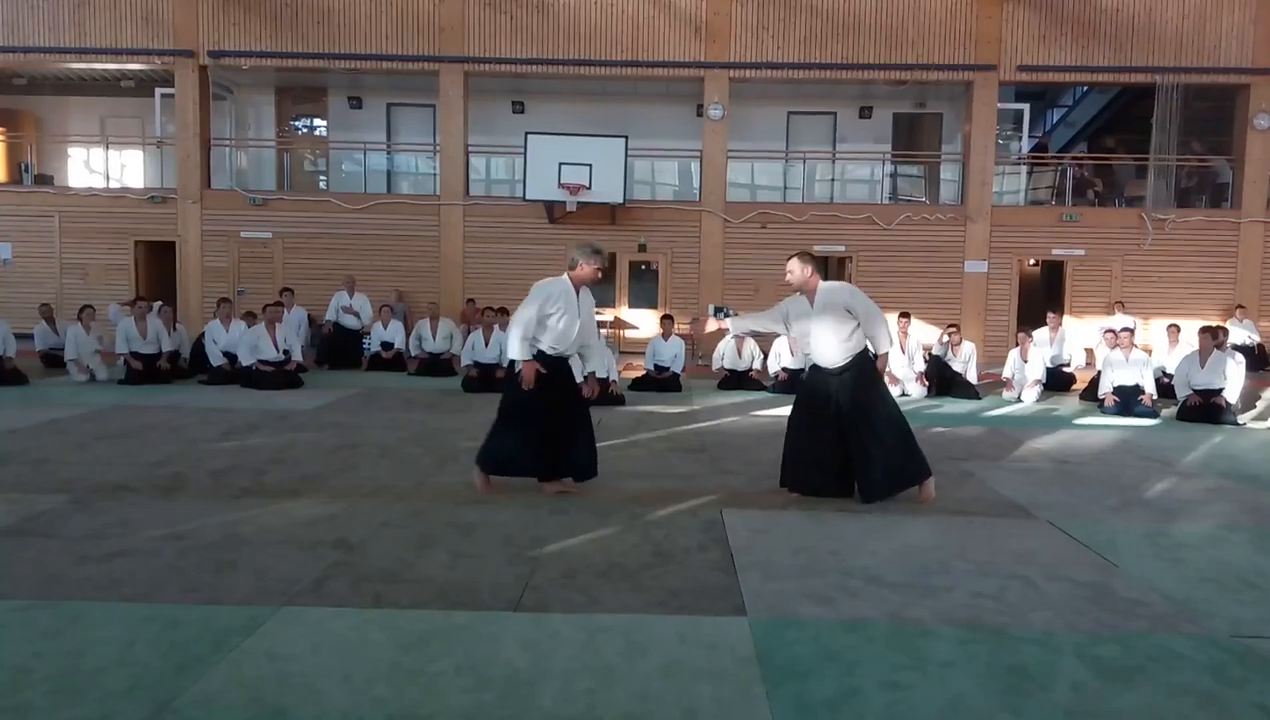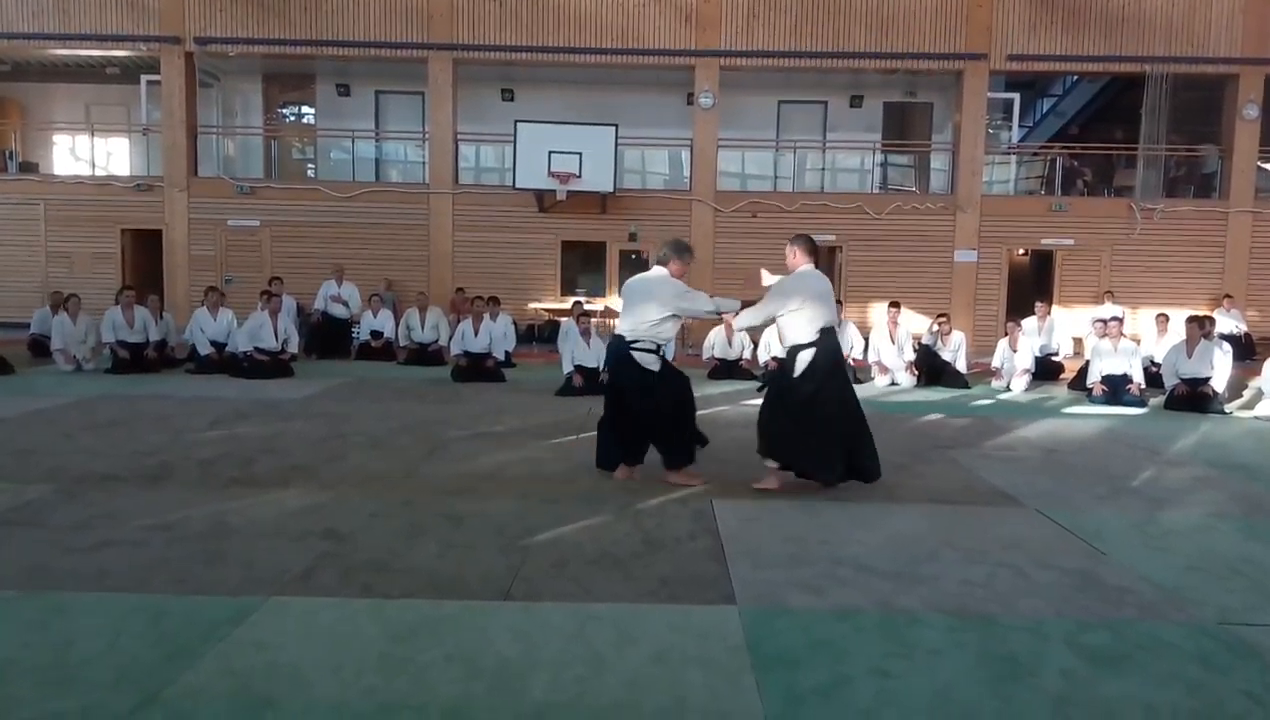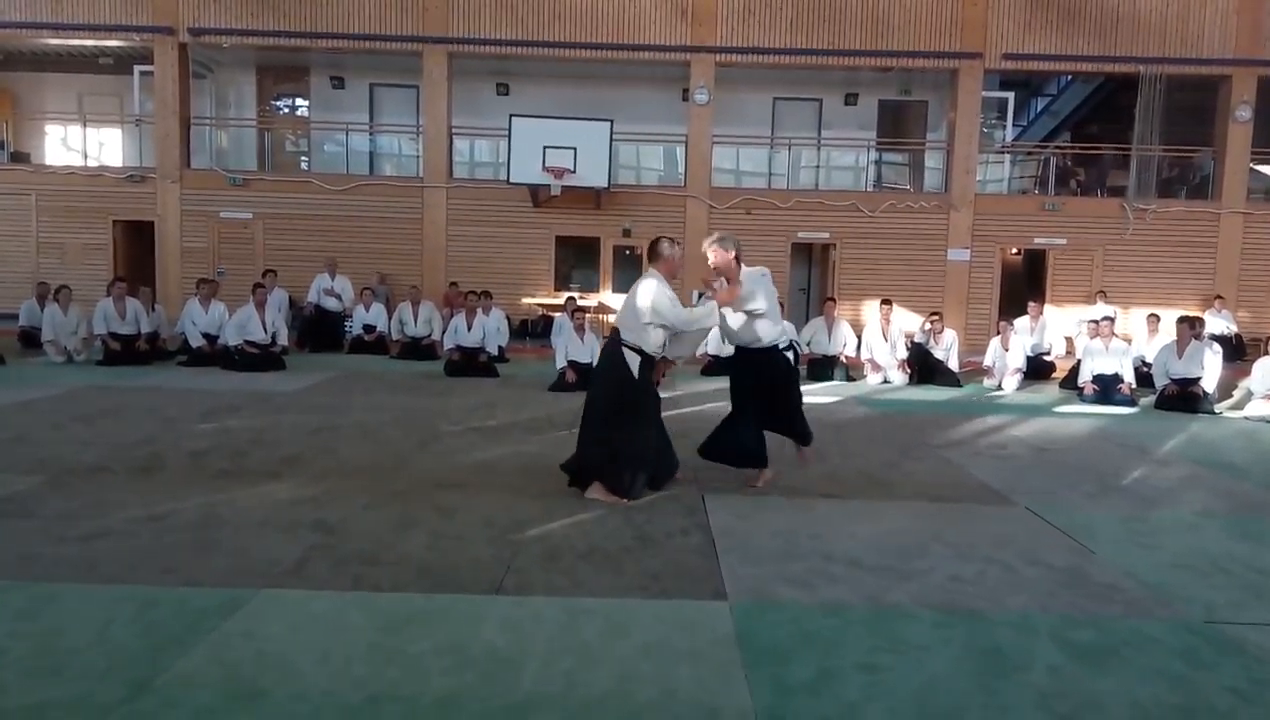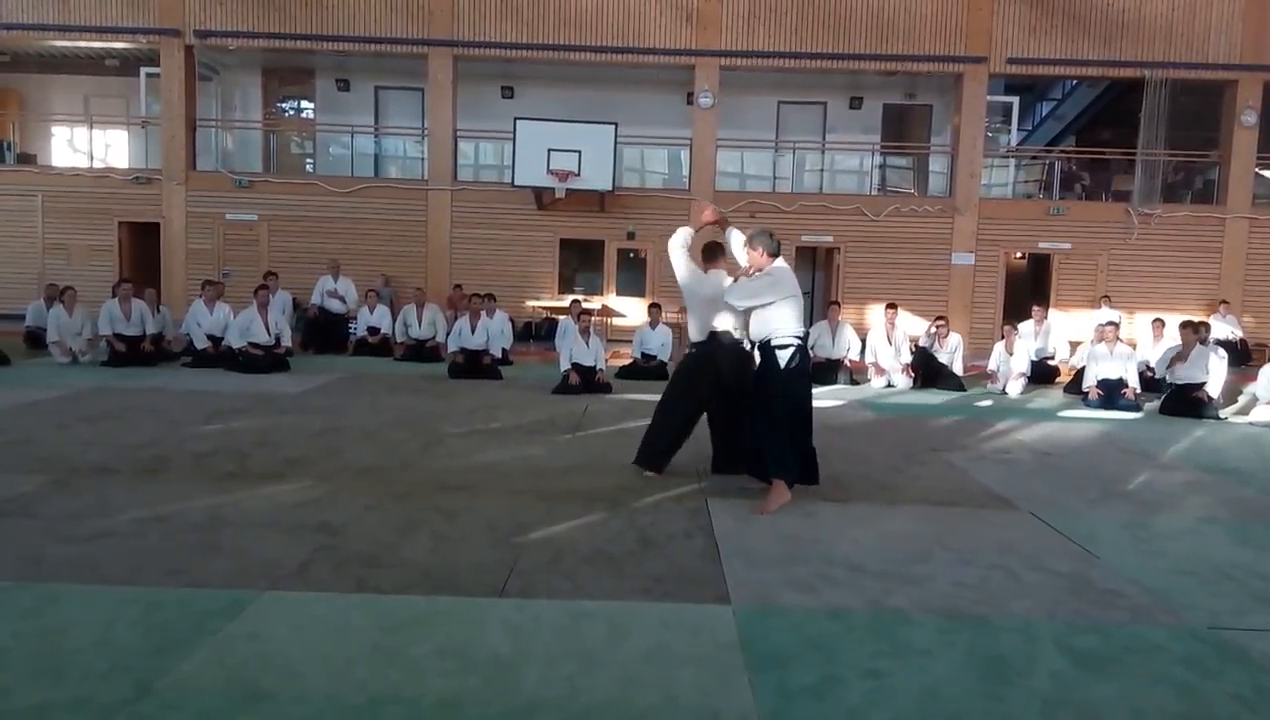
dt=1s
person 1, frame 1
left shoulder: (844, 292)
right shoulder: (791, 306)
left elbow: (874, 319)
right elbow: (761, 320)
left wrist: (881, 355)
right wrist: (721, 324)
left hip: (856, 370)
right hip: (822, 374)
left knee: (879, 426)
right knee: (806, 428)
left ankle: (921, 477)
right ankle: (811, 482)
person 1, frame 2
left shoulder: (792, 283)
right shoulder: (820, 280)
left elbow: (762, 312)
left wrist: (735, 322)
right wrist: (768, 286)
left hip: (806, 355)
right hip: (825, 353)
left knee: (777, 413)
right knee: (828, 413)
left ankle: (776, 473)
right ankle: (840, 470)
person 1, frame 3
left shoulder: (655, 286)
right shoulder: (654, 289)
left elbow: (674, 326)
right elbow: (686, 320)
left wrist: (666, 359)
right wrist: (718, 304)
left hip: (632, 359)
right hip: (627, 361)
left knee: (643, 418)
right knee: (630, 424)
right ankle: (602, 484)
person 1, frame 4
left shoulder: (691, 279)
left elbow: (676, 243)
left wrist: (701, 223)
left hip: (701, 355)
right hip: (734, 356)
left knee: (674, 408)
right knee: (744, 412)
left ankle: (654, 462)
person 2, frame 1
left shoulder: (587, 297)
right shoulder: (546, 289)
left elbow: (590, 338)
right elbow: (519, 324)
left wrist: (590, 374)
right wrist: (525, 361)
left hip: (559, 366)
right hip: (535, 362)
left knee: (571, 417)
right knee: (522, 419)
left ankle: (553, 478)
right ankle: (485, 468)
person 2, frame 2
left shoulder: (634, 283)
right shoulder: (673, 289)
right elbow: (709, 305)
left hip: (623, 351)
right hip: (641, 356)
left knee: (625, 412)
right knee: (677, 405)
left ankle: (623, 464)
right ankle: (676, 468)
person 2, frame 3
left shoulder: (760, 276)
left elbow: (759, 304)
left hip: (776, 354)
right hip: (745, 358)
left knee: (787, 409)
right knee: (745, 413)
left ankle: (800, 438)
right ankle: (761, 468)
person 2, frame 4
left shoulder: (778, 277)
right shoulder: (772, 274)
left elbow: (734, 297)
right elbow: (738, 245)
left wrist: (742, 280)
right wrist: (723, 223)
left hip: (785, 355)
right hip: (777, 355)
left knee: (776, 418)
right knee: (764, 415)
left ankle: (781, 485)
right ankle: (776, 476)
